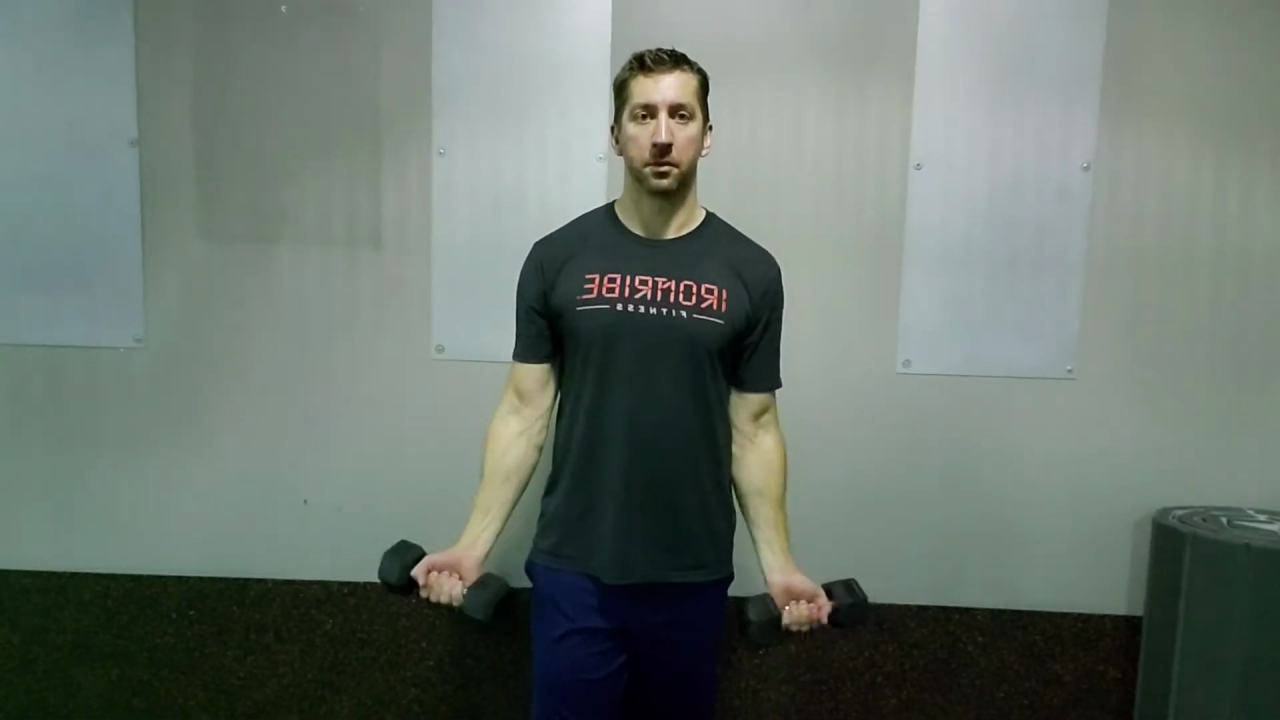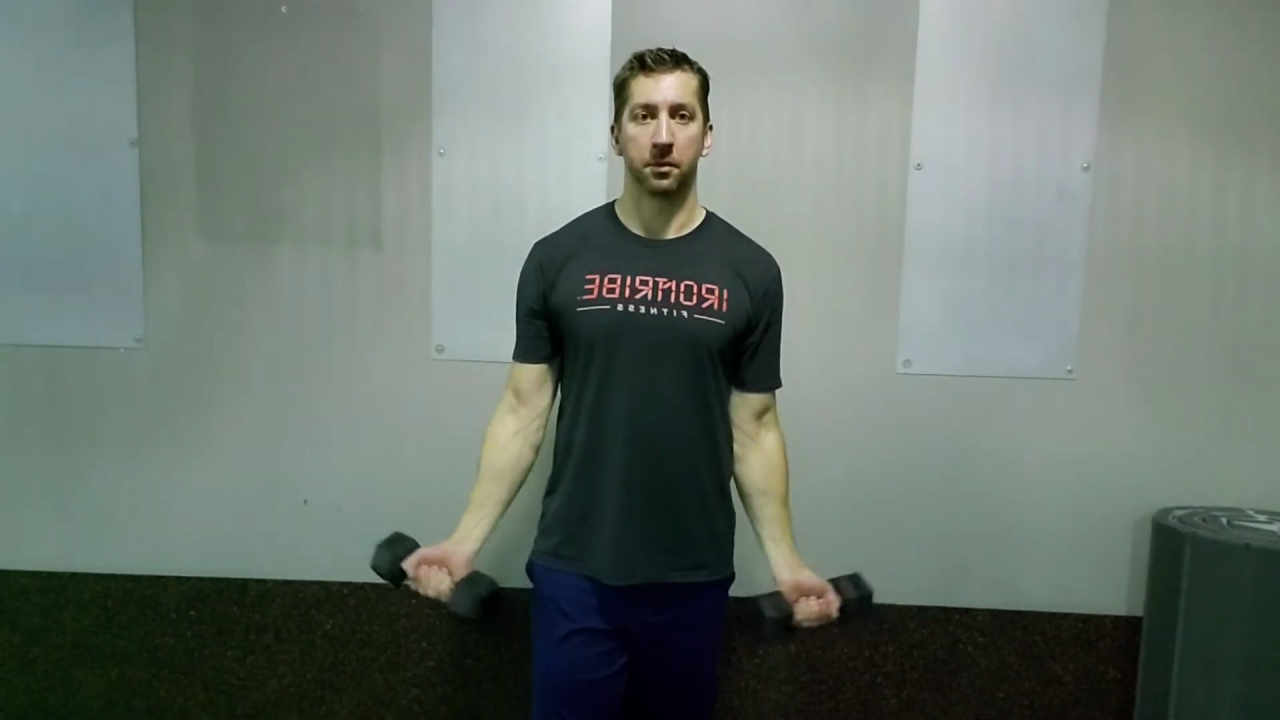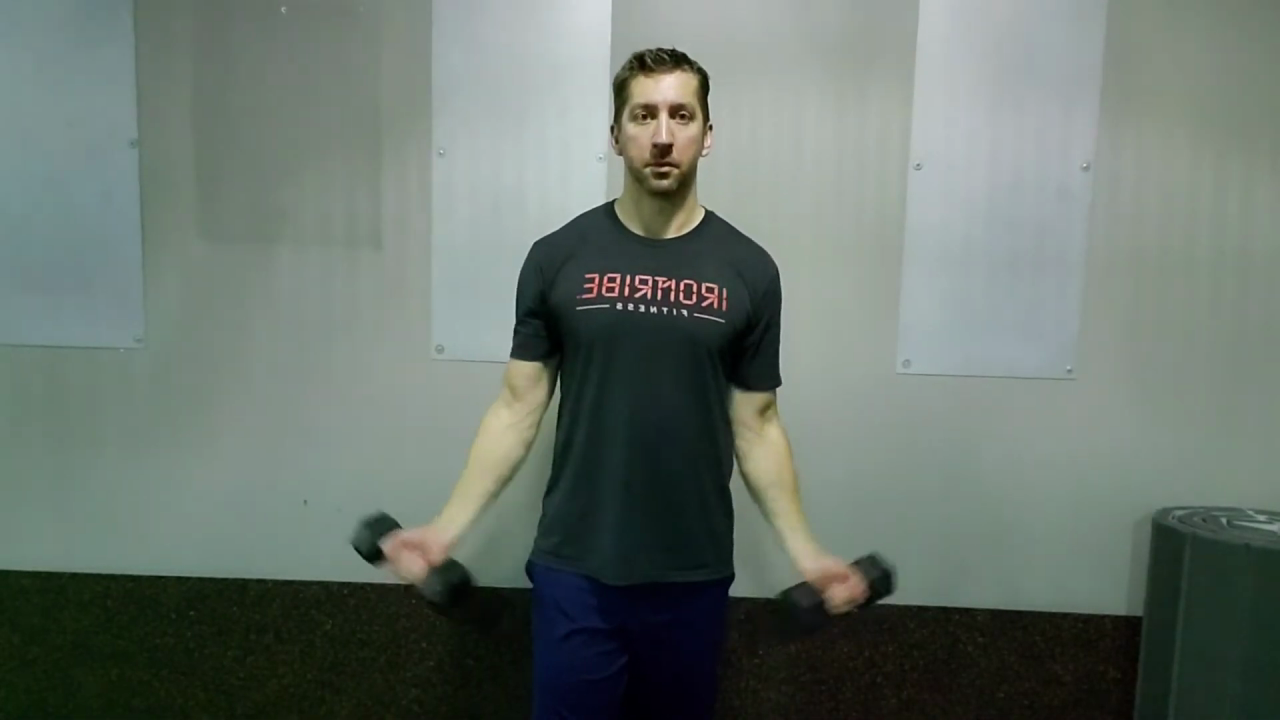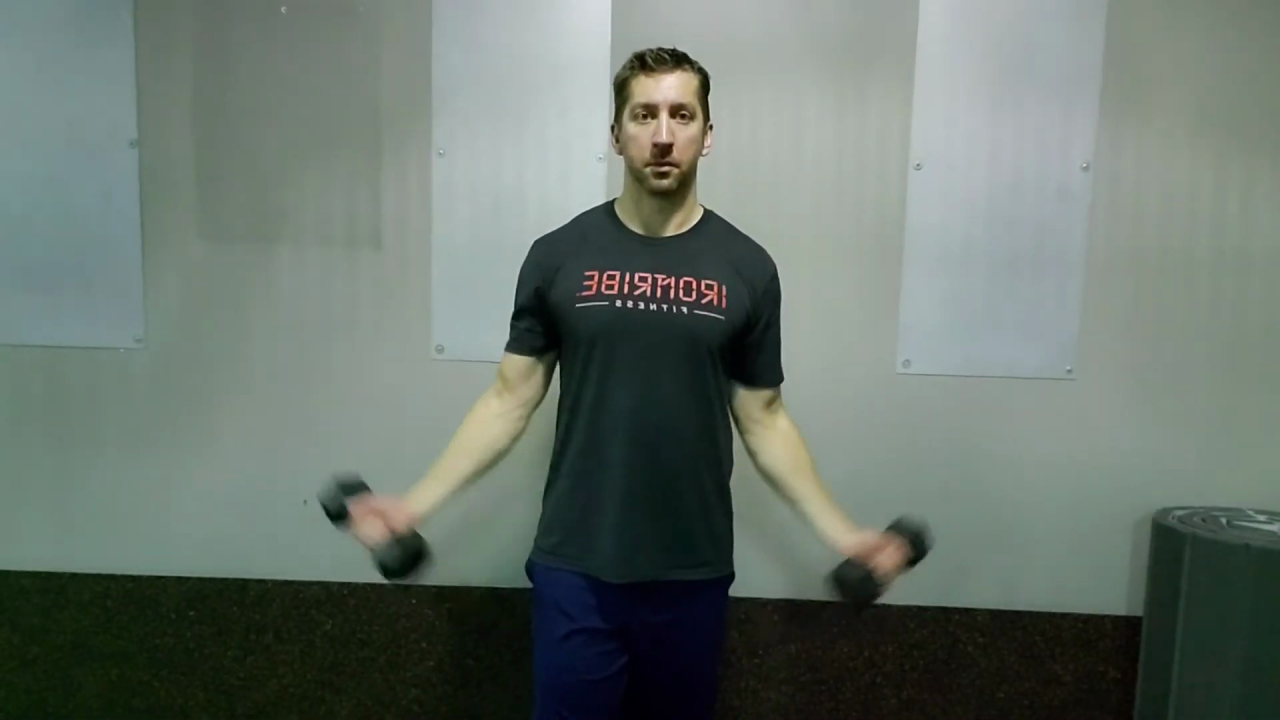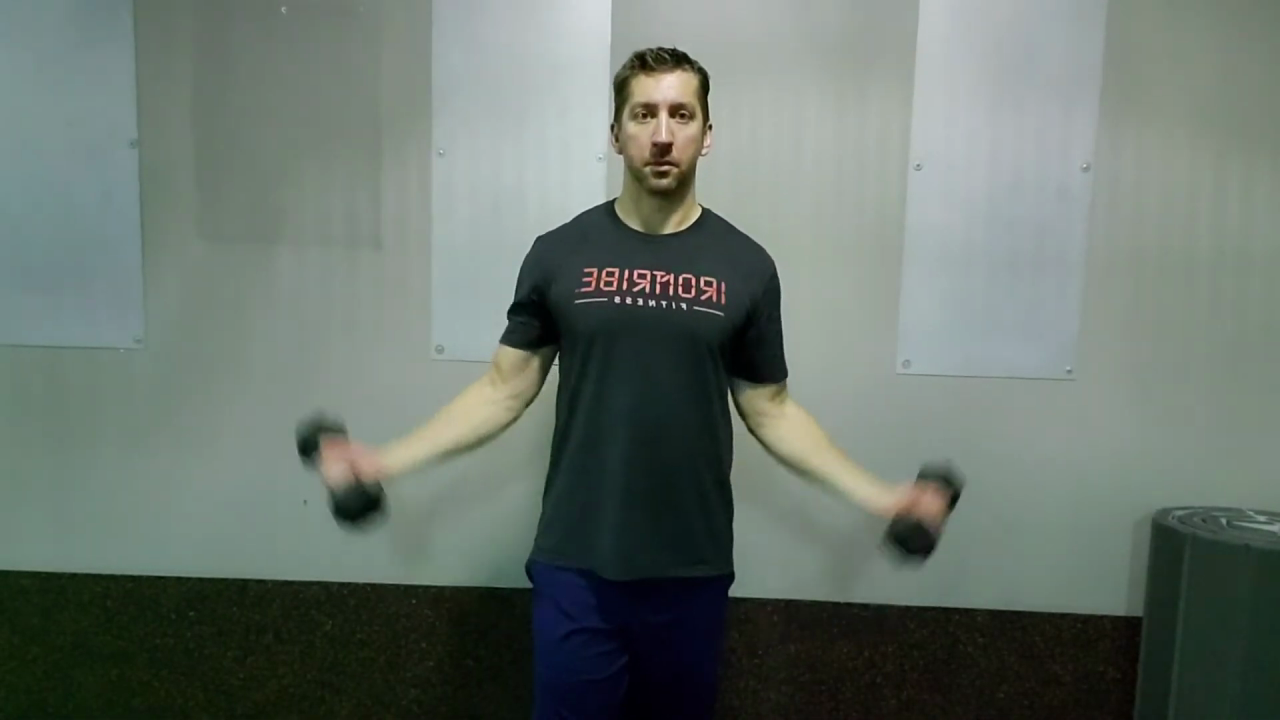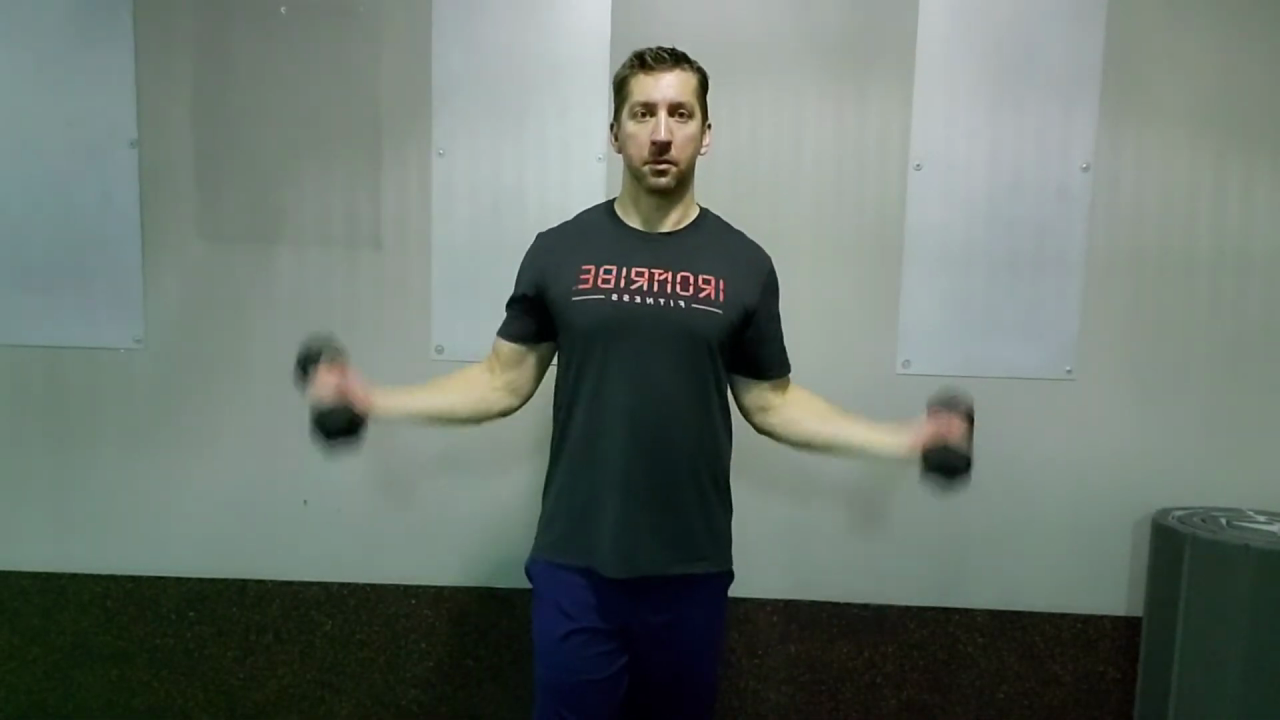
dt=0.1s
person 1, frame 1
left shoulder: (749, 270)
right shoulder: (557, 258)
left elbow: (753, 426)
right elbow: (524, 411)
left wrist: (778, 563)
right wrist: (474, 544)
left hip: (692, 571)
right hip: (574, 564)
person 1, frame 2
left shoulder: (749, 270)
right shoulder: (557, 258)
left elbow: (754, 426)
right elbow: (522, 410)
left wrist: (784, 559)
right wrist: (467, 540)
left hip: (693, 571)
right hip: (575, 566)
person 1, frame 3
left shoulder: (748, 269)
right shoulder: (557, 257)
left elbow: (756, 423)
right elbow: (518, 405)
left wrist: (804, 550)
right wrist: (447, 526)
left hip: (693, 569)
right hip: (575, 564)
person 1, frame 4
left shoulder: (747, 267)
right shoulder: (557, 256)
left elbow: (762, 417)
right elbow: (510, 397)
left wrist: (836, 529)
right wrist: (419, 501)
left hip: (693, 569)
right hip: (575, 563)
person 1, frame 5
left shoulder: (745, 265)
right shoulder: (559, 253)
left elbow: (769, 410)
right elbow: (505, 390)
left wrist: (870, 491)
right wrist: (391, 458)
left hip: (692, 564)
right hip: (576, 561)
person 1, frame 6
left shoulder: (744, 264)
right shoulder: (558, 251)
left elbow: (771, 404)
right elbow: (503, 381)
left wrist: (895, 439)
right wrist: (379, 400)
left hip: (691, 563)
right hip: (575, 560)
